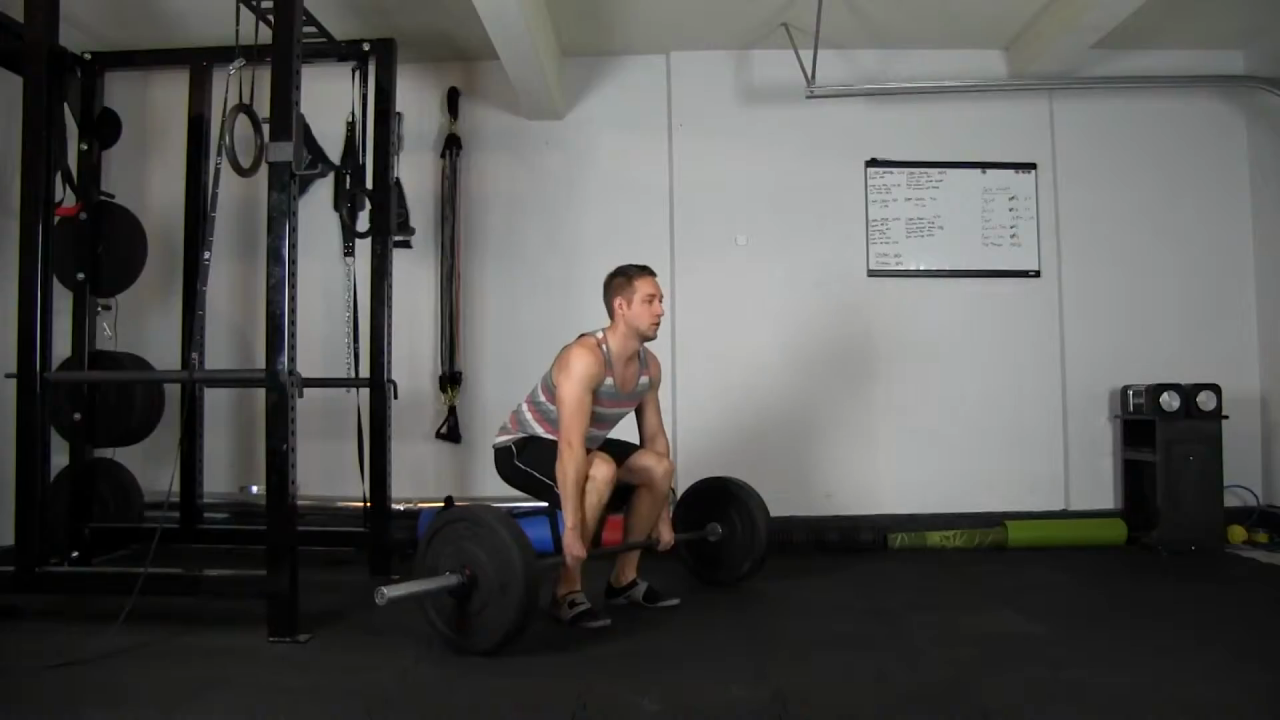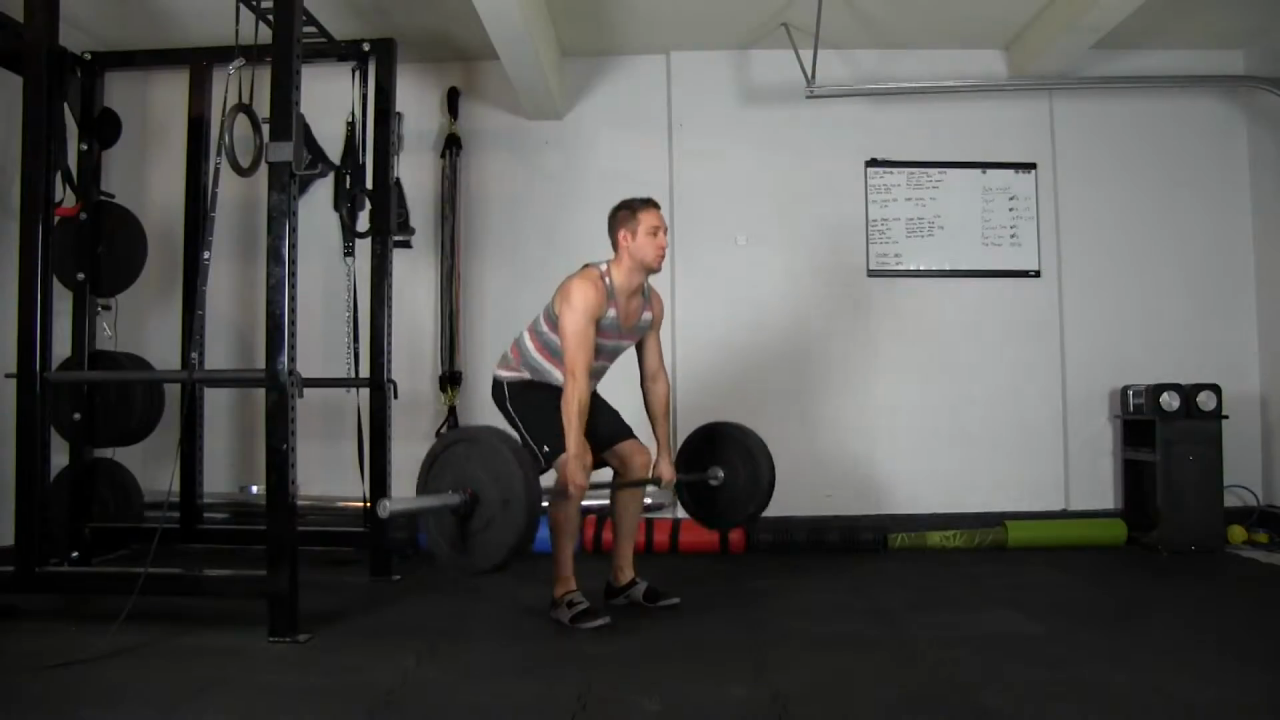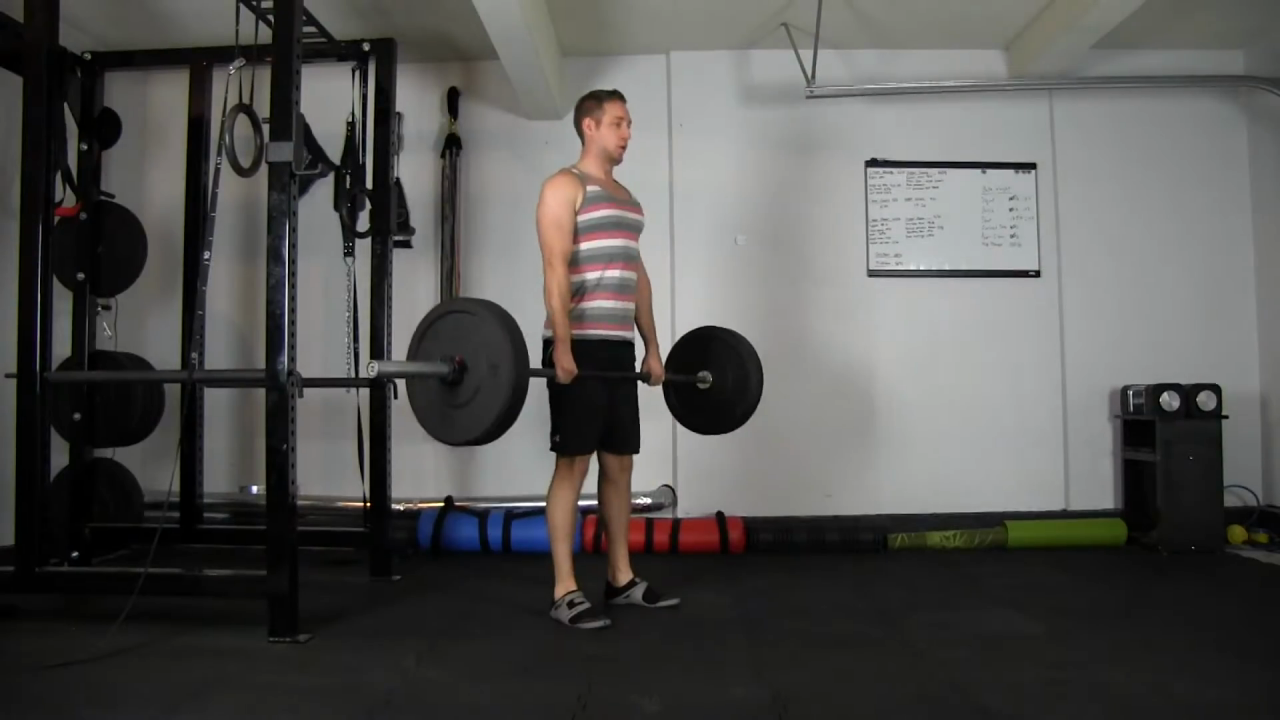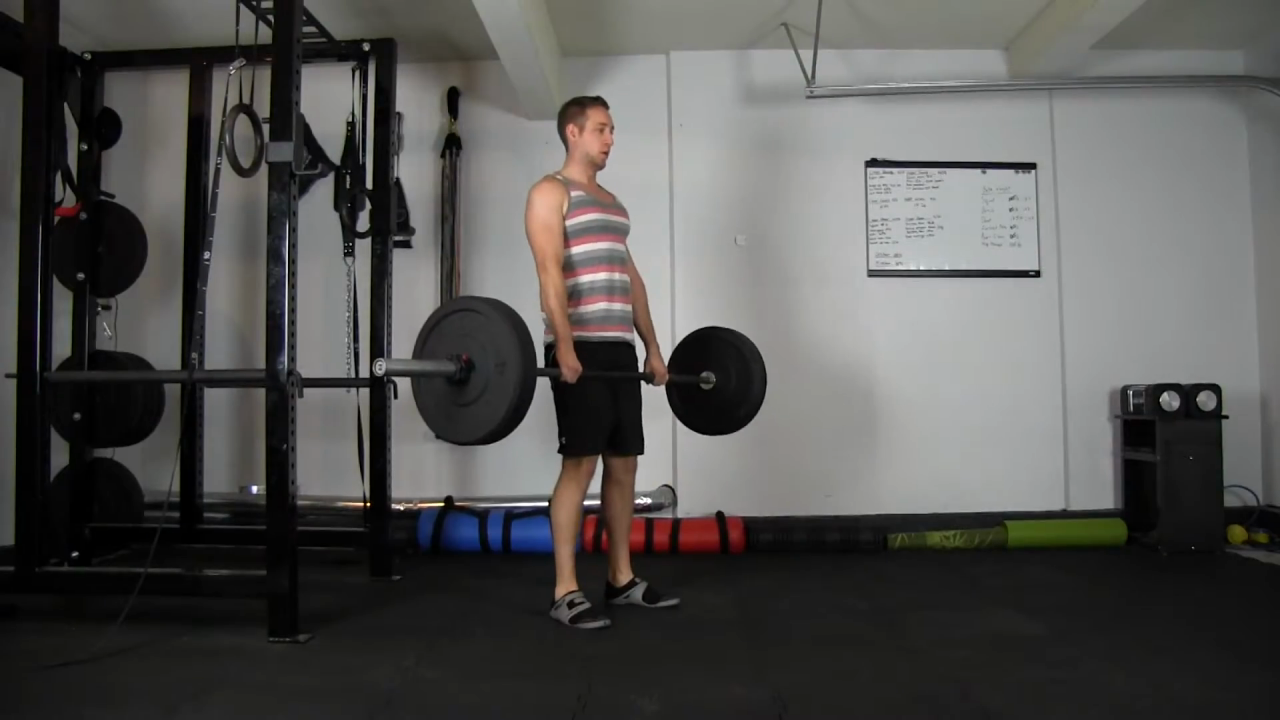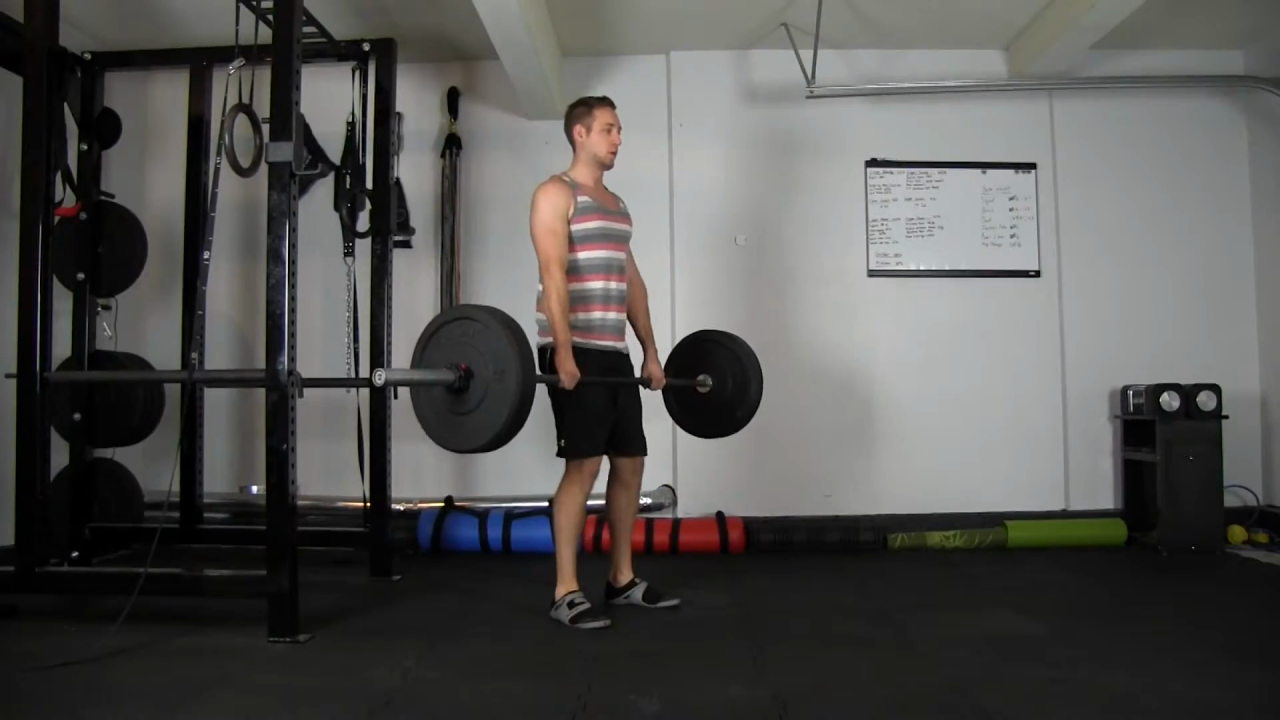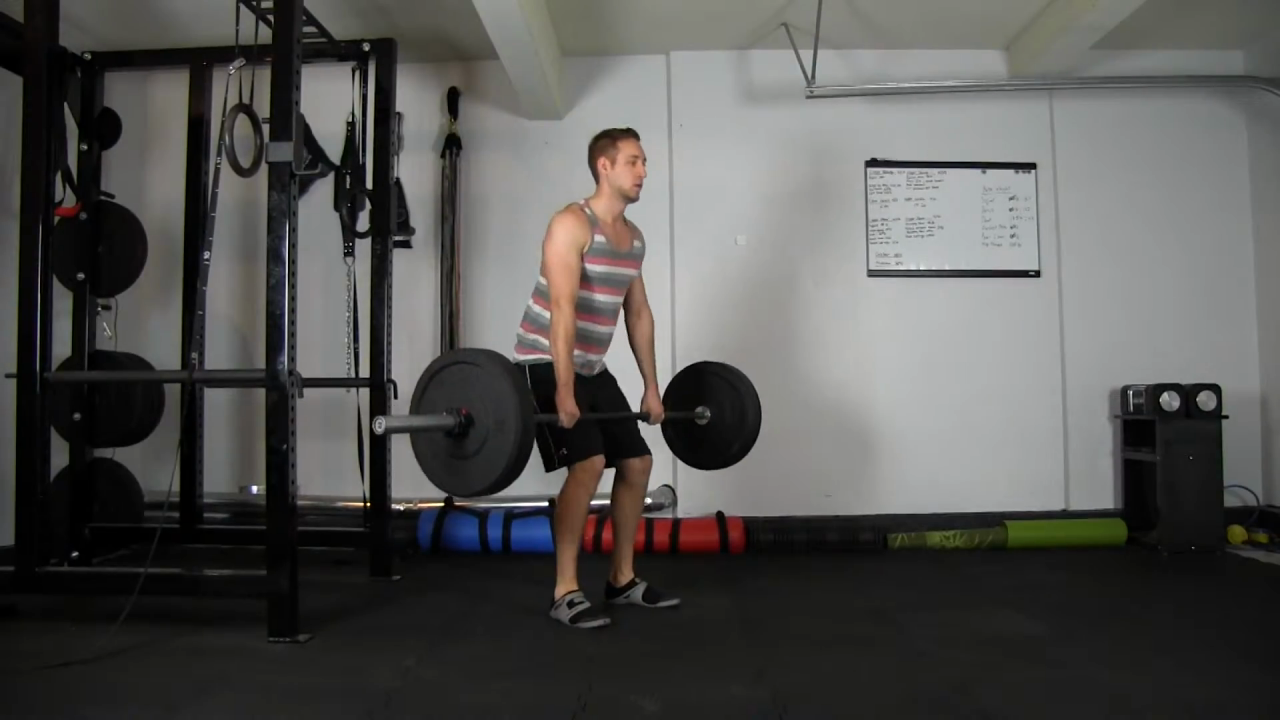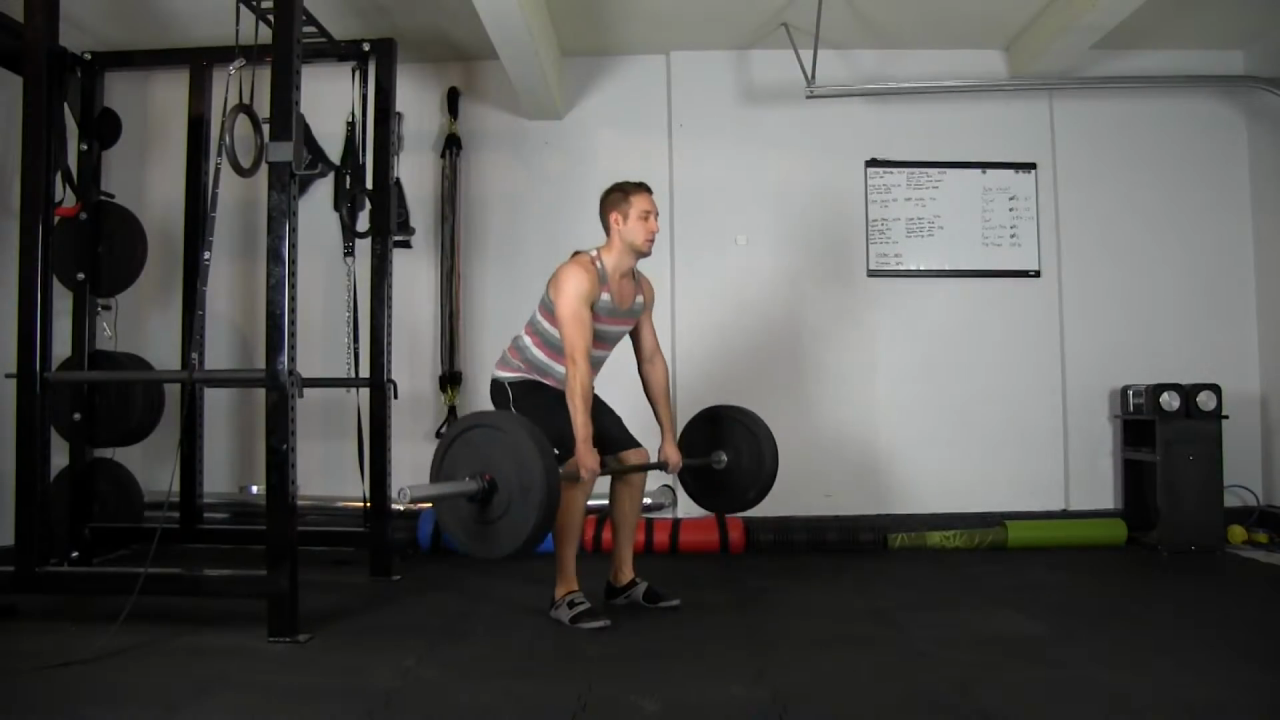
dt=0.5s
person 1, frame 1
left shoulder: (649, 365)
right shoulder: (584, 358)
left elbow: (654, 437)
right elbow: (570, 448)
left wrist: (663, 517)
right wrist: (572, 530)
left hip: (579, 446)
right hip: (523, 446)
left knee: (659, 469)
right knee: (601, 471)
left ankle: (624, 578)
right ankle: (568, 592)
person 1, frame 2
left shoulder: (651, 302)
right shoulder: (587, 290)
left elbow: (655, 378)
right elbow: (574, 380)
left wrist: (665, 456)
right wrist: (574, 461)
left hip: (572, 389)
right hip: (524, 382)
left knee: (633, 460)
right knee: (574, 469)
left ankle: (623, 580)
right ankle: (564, 592)
person 1, frame 3
left shoulder: (625, 196)
right shoulder: (565, 186)
right elbow: (555, 268)
left wrist: (652, 348)
right wrist: (562, 345)
left hip: (617, 347)
right hip: (576, 345)
left knee: (619, 464)
right knee: (573, 464)
left ankle: (621, 578)
right ankle: (565, 592)
person 1, frame 4
left shoulder: (611, 201)
right shoulder: (551, 193)
right elbow: (550, 274)
left wrist: (652, 347)
right wrist: (565, 346)
left hip: (620, 348)
right hip: (581, 348)
left knee: (623, 462)
right knee: (580, 464)
left ankle: (622, 578)
right ankle: (566, 592)
person 1, frame 5
left shoulder: (615, 204)
right shoulder: (555, 193)
left elbow: (632, 281)
right elbow: (553, 276)
left wrist: (650, 352)
right wrist: (563, 351)
left hip: (615, 353)
right hip: (575, 353)
left knee: (629, 463)
right knee: (583, 465)
left ankle: (622, 579)
right ankle: (565, 593)
person 1, frame 6
left shoulder: (634, 236)
right shoulder: (572, 224)
left elbow: (639, 314)
right elbow: (562, 308)
left wrist: (651, 387)
right wrist: (563, 388)
left hip: (593, 368)
right hip: (545, 364)
left knee: (636, 463)
right knee: (588, 464)
left ankle: (623, 579)
right ankle: (565, 593)
person 1, frame 7
left shoulder: (641, 287)
right shoulder: (579, 275)
left elbow: (651, 360)
right elbow: (577, 361)
left wrist: (668, 436)
right wrist: (582, 442)
left hip: (568, 388)
right hip: (523, 383)
left knee: (633, 461)
right knee: (582, 467)
left ankle: (622, 578)
right ankle: (565, 593)
